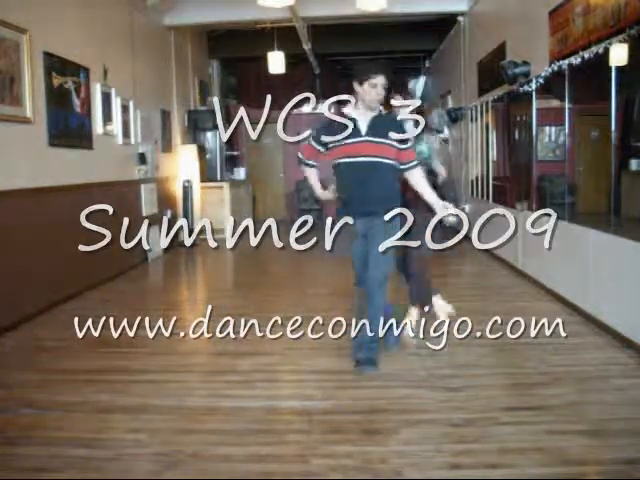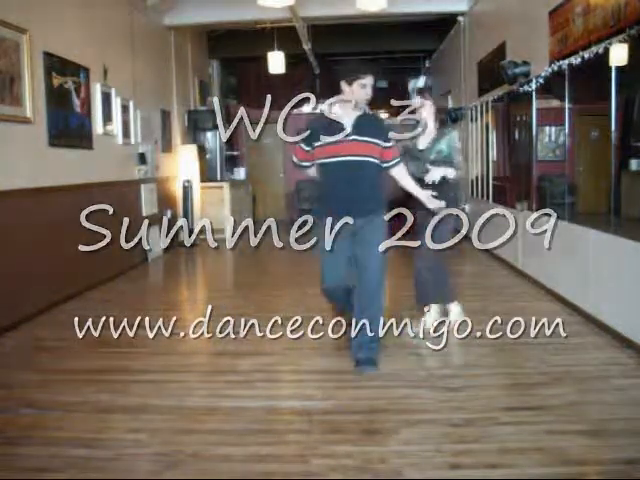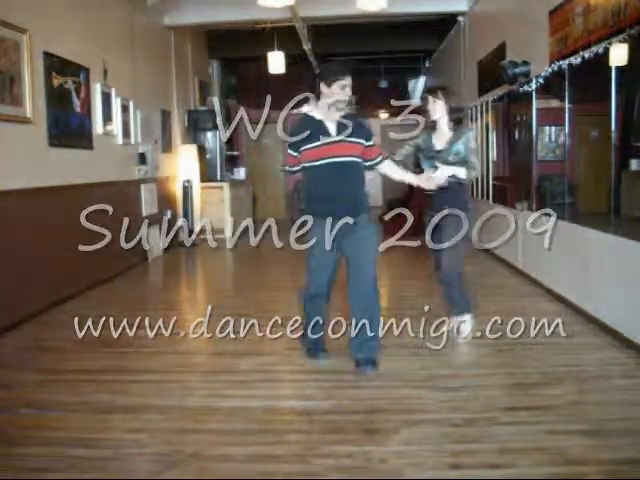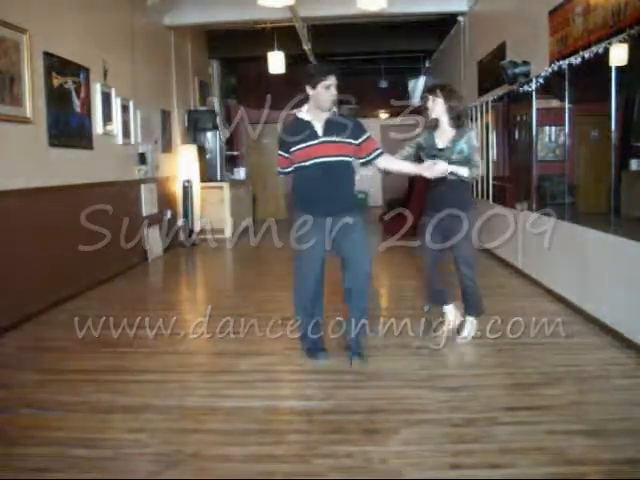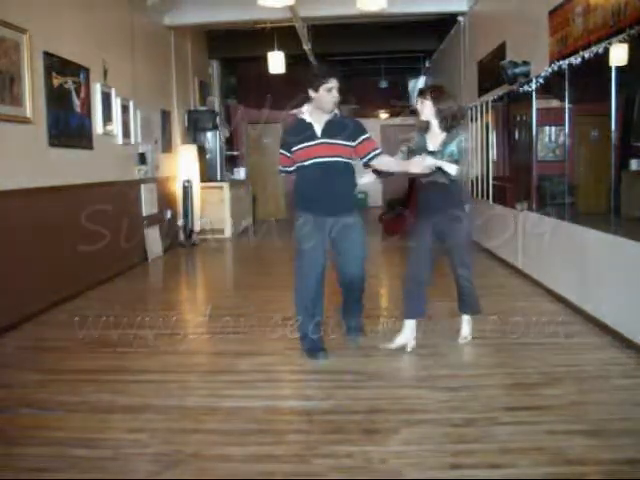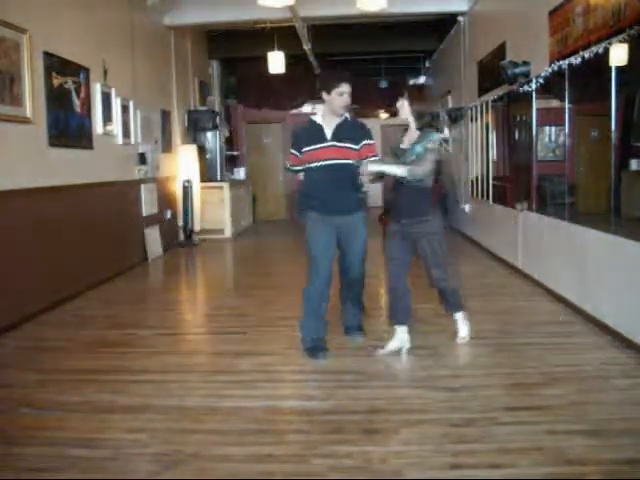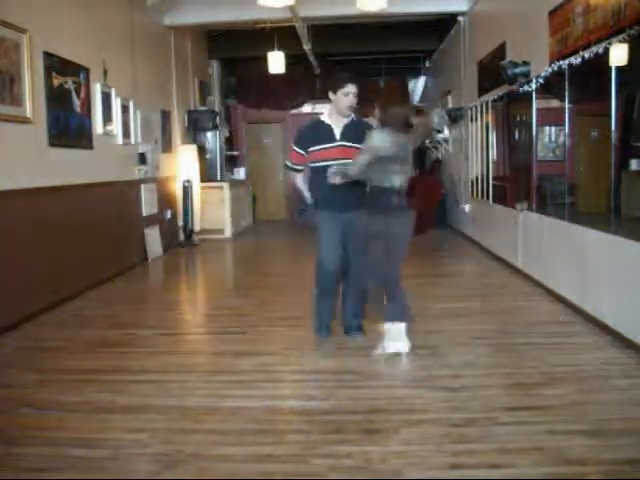
dt=0.2s
person 1, frame 1
left shoulder: (394, 127)
right shoulder: (332, 126)
left elbow: (411, 169)
right elbow: (307, 159)
left wrist: (436, 202)
right wrist: (320, 191)
left hip: (385, 217)
right hip: (351, 216)
left knee: (376, 281)
right knee: (363, 280)
left ankle: (367, 348)
right ankle: (380, 330)
person 1, frame 2
left shoulder: (377, 126)
right shoulder: (317, 126)
left elbow: (395, 166)
right elbow: (303, 162)
left wrist: (422, 195)
left hip: (372, 217)
right hip: (333, 217)
left knee: (370, 282)
right knee: (333, 282)
left ankle: (365, 349)
right ankle: (350, 317)
person 1, frame 3
left shoulder: (358, 127)
right shoulder: (301, 128)
left elbow: (379, 163)
right elbow: (293, 170)
left wrist: (417, 180)
right wrist: (322, 182)
left hip: (358, 217)
right hip: (320, 219)
left knee: (364, 281)
right knee: (317, 283)
left ankle: (365, 350)
right ankle: (313, 339)
person 1, frame 4
left shoulder: (351, 126)
right shoulder: (291, 129)
left elbow: (378, 158)
right elbow: (286, 172)
left wrist: (419, 169)
right wrist: (312, 184)
left hip: (348, 215)
right hip: (310, 218)
left knee: (359, 274)
right knee: (309, 279)
left ankle: (356, 339)
right ankle: (311, 339)
person 1, frame 5
left shoulder: (351, 127)
right shoulder: (293, 130)
left elbow: (376, 158)
right elbow: (287, 171)
left wrist: (408, 165)
right wrist: (314, 183)
left hip: (346, 213)
right hip: (310, 215)
left knee: (354, 271)
right knee: (310, 276)
left ankle: (352, 319)
right ankle: (311, 337)
person 1, frame 6
left shoulder: (359, 130)
right shoulder: (303, 133)
left elbow: (372, 164)
right elbow: (298, 172)
right wrist: (322, 187)
left hip: (353, 213)
right hip: (318, 214)
left knee: (354, 270)
right knee: (319, 273)
left ankle: (353, 321)
right ankle: (313, 337)
person 1, frame 7
left shoulder: (363, 129)
right shoulder: (309, 132)
right elbow: (295, 170)
right wrist: (311, 197)
left hip: (357, 210)
right hip: (326, 211)
left knee: (356, 267)
right knee: (329, 266)
left ankle: (353, 321)
right ankle: (323, 322)
person 2, frame 1
left shoulder: (424, 137)
left elbow: (439, 177)
left wrist: (439, 171)
left hip: (422, 205)
right hip: (401, 203)
left knee: (413, 259)
right knee: (405, 261)
left ankle: (414, 313)
right ankle: (438, 303)
person 2, frame 2
left shoulder: (449, 134)
right shoulder: (413, 138)
left elbow: (460, 171)
left wrist: (443, 171)
left hip: (444, 204)
right hip: (424, 205)
left knee: (424, 260)
right knee: (432, 260)
left ankle: (434, 309)
right ankle: (453, 310)
person 2, frame 3
left shoulder: (464, 134)
right shoulder: (424, 137)
left elbow: (474, 171)
right elbow: (397, 159)
left wrist: (450, 170)
left hip: (456, 207)
right hip: (434, 207)
left knee: (449, 267)
right knee: (443, 266)
left ankle: (466, 317)
right ankle: (458, 314)
person 2, frame 4
left shoulder: (467, 134)
right shoulder: (425, 136)
left elbow: (476, 170)
right elbow: (398, 160)
left wrist: (449, 166)
left hip: (459, 209)
right hip: (433, 209)
left knee: (465, 268)
right knee: (429, 267)
left ankle: (470, 319)
right ankle: (450, 313)
person 2, frame 5
left shoulder: (458, 135)
right shoulder: (418, 139)
left elbow: (463, 170)
left wrist: (437, 162)
left hip: (454, 214)
right hip: (425, 214)
left knee: (461, 270)
right knee: (415, 273)
left ankle: (466, 321)
right ankle: (409, 332)
person 2, frame 6
right shoulder: (403, 138)
left hip: (424, 218)
right hip: (398, 219)
left knee: (438, 274)
right knee: (395, 277)
left ankle: (461, 319)
right ankle: (401, 336)
person 2, frame 7
left shoulder: (380, 135)
right shoulder: (406, 137)
left elbow: (357, 168)
left wrist: (336, 173)
left hip: (385, 215)
right hip: (400, 212)
left knee: (380, 275)
right knee: (388, 275)
left ankle: (395, 336)
right ankle: (398, 334)
